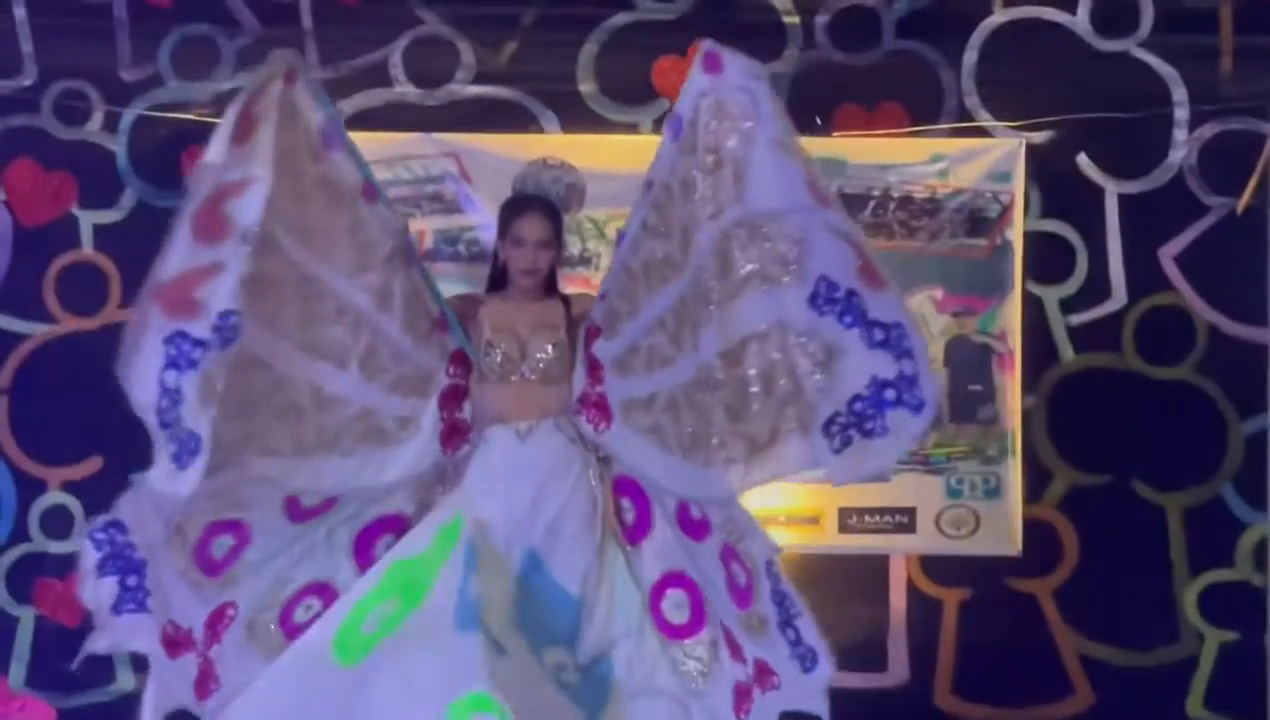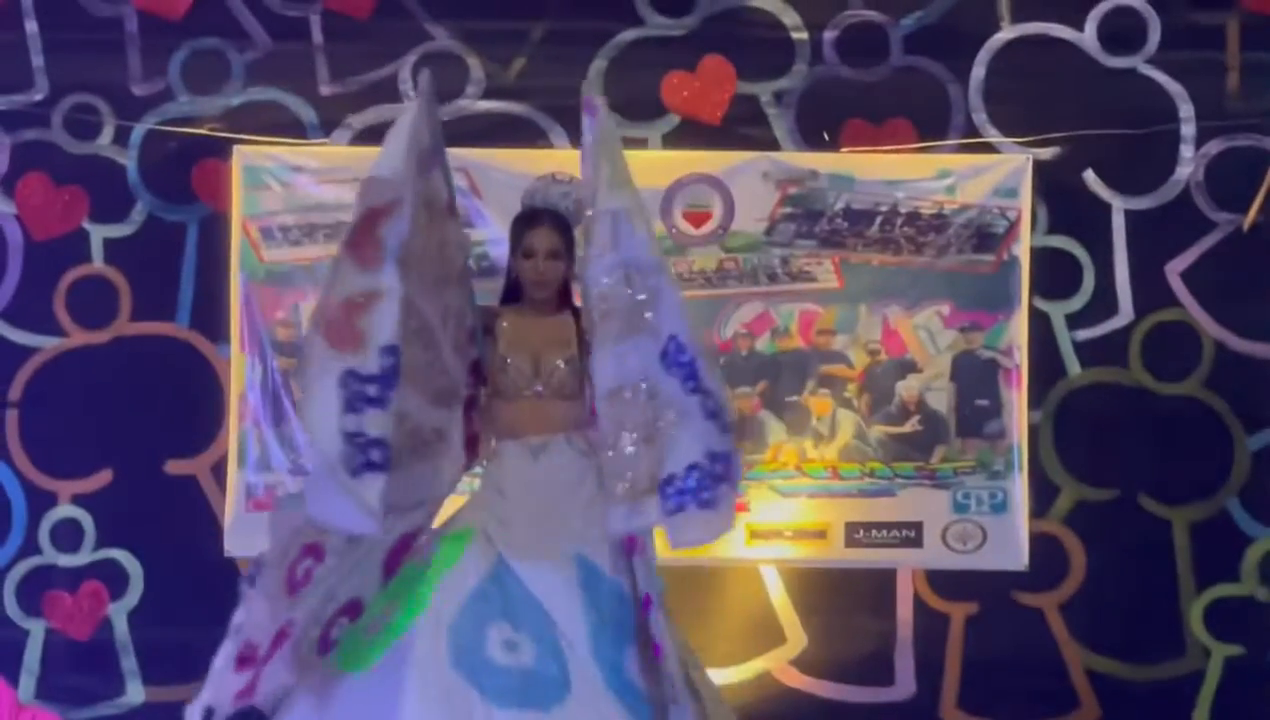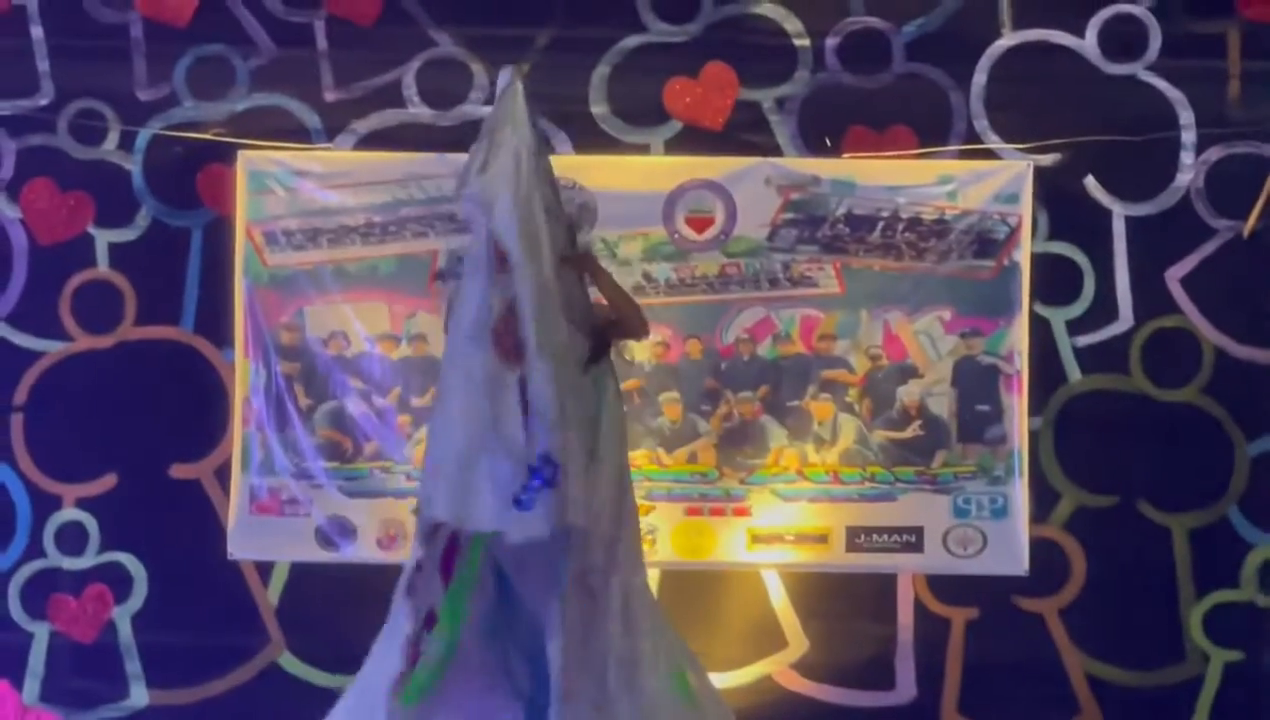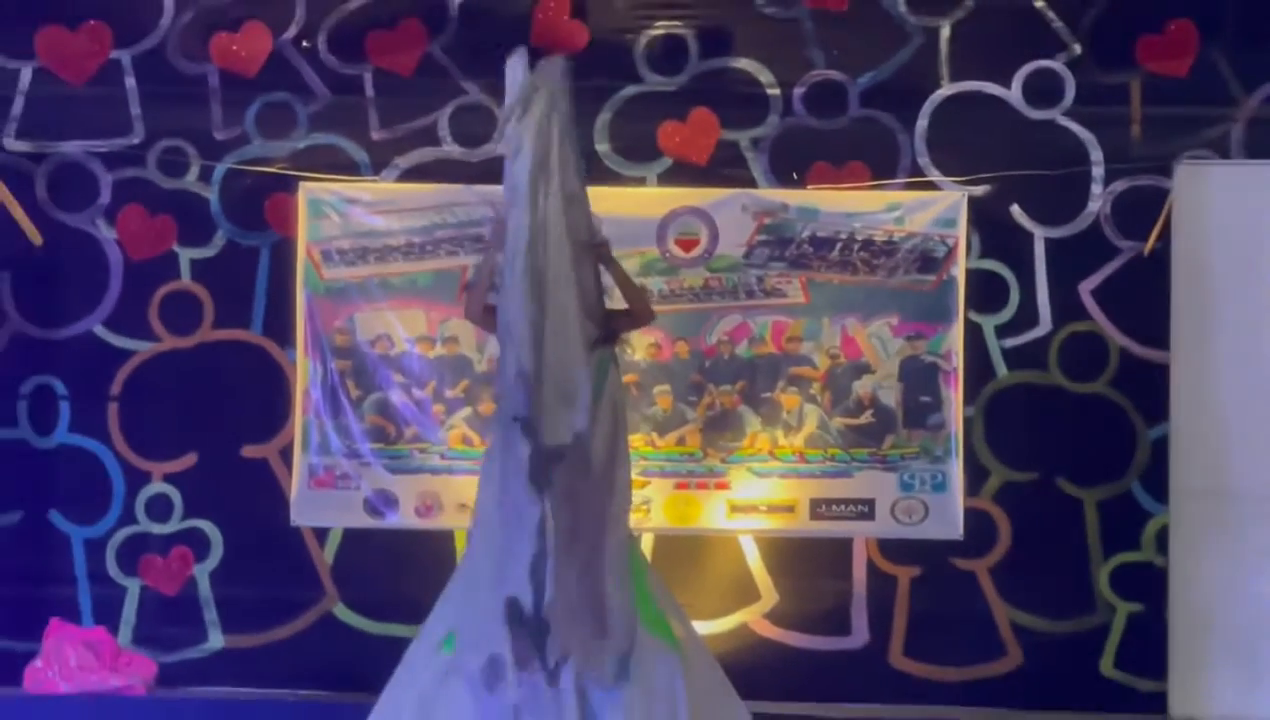
dt=0.5s
person 1, frame 1
left shoulder: (585, 314)
right shoulder: (463, 313)
left elbow: (665, 278)
right elbow: (378, 291)
left hip: (569, 489)
right hip: (489, 487)
left knee: (568, 634)
right knee: (464, 634)
person 1, frame 2
left shoulder: (586, 327)
right shoulder: (485, 326)
left elbow: (639, 326)
right elbow: (431, 299)
left wrist: (609, 268)
left hip: (577, 493)
right hip: (506, 492)
left knee: (583, 632)
right knee: (469, 622)
person 1, frame 3
left shoulder: (589, 325)
right shoulder: (506, 325)
left elbow: (637, 324)
right elbow: (459, 322)
left wrist: (590, 267)
right wrist: (485, 250)
left hip: (579, 493)
right hip: (513, 487)
left knee: (584, 616)
right knee: (504, 616)
person 1, frame 4
left shoulder: (596, 328)
right shoulder: (521, 328)
left elbow: (645, 313)
right elbow: (472, 308)
left wrist: (608, 260)
right wrist: (497, 244)
left hip: (582, 478)
right hip: (532, 473)
left knee: (588, 584)
right knee: (522, 583)
